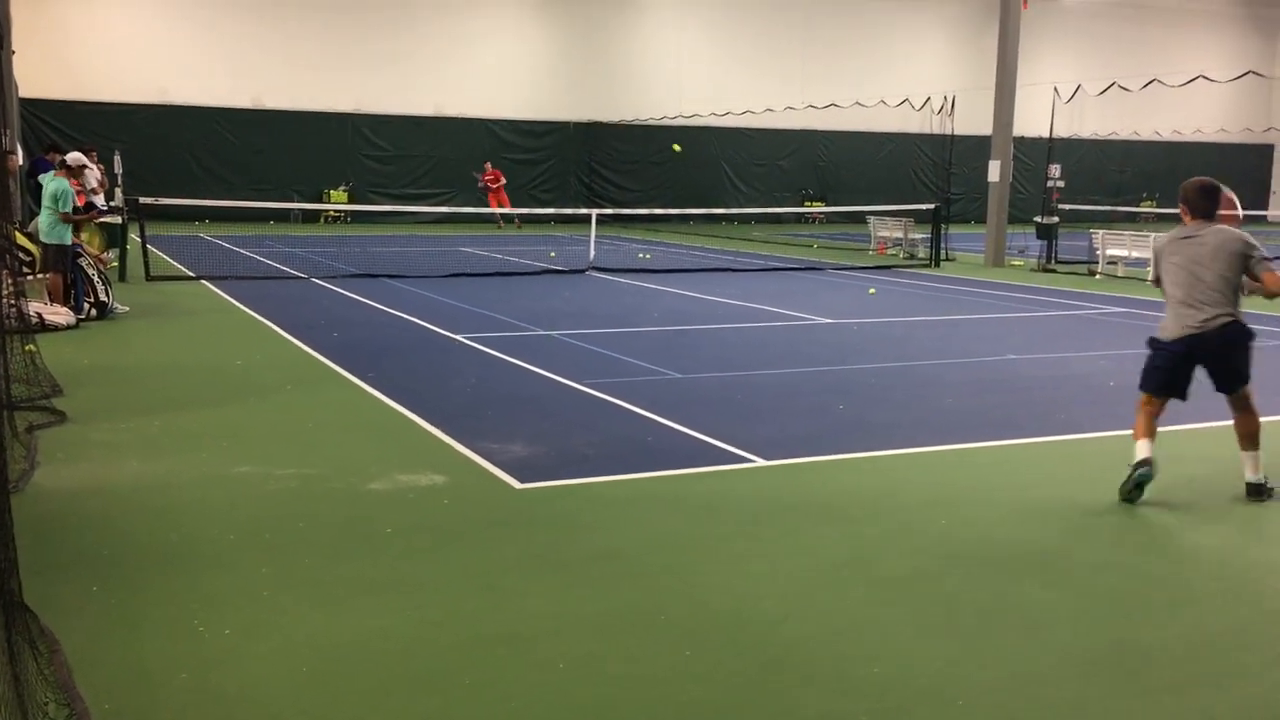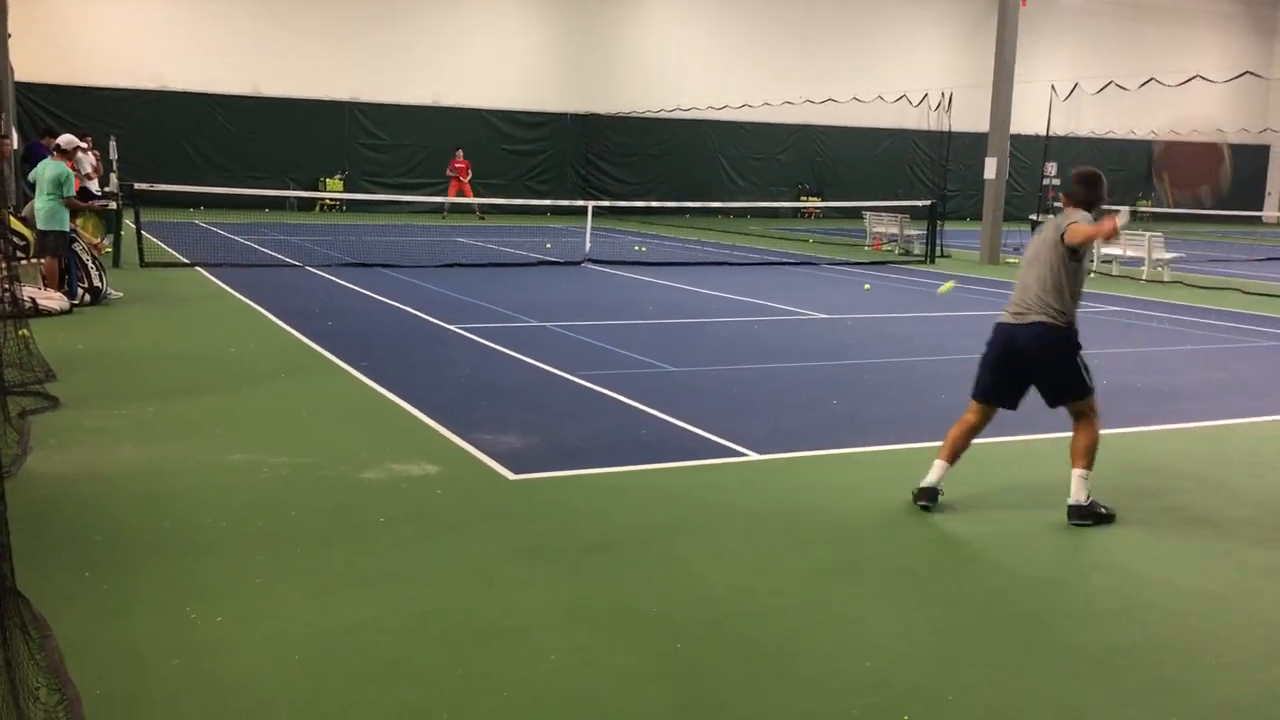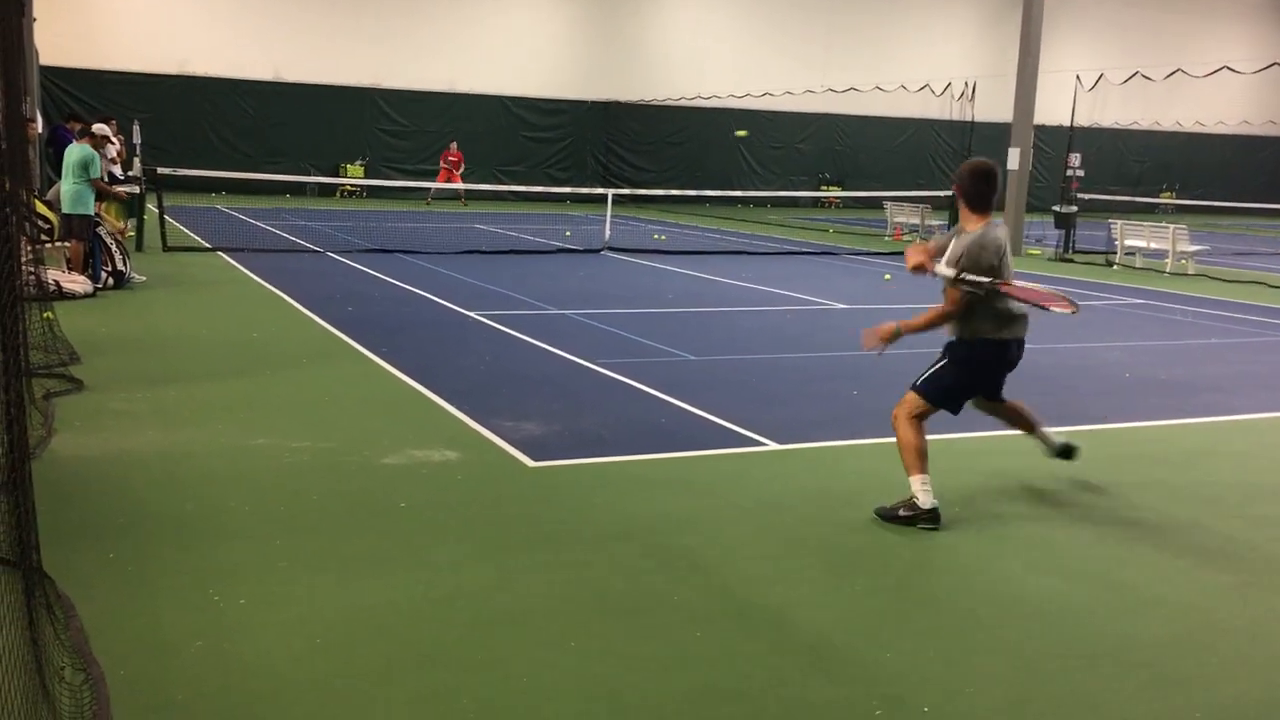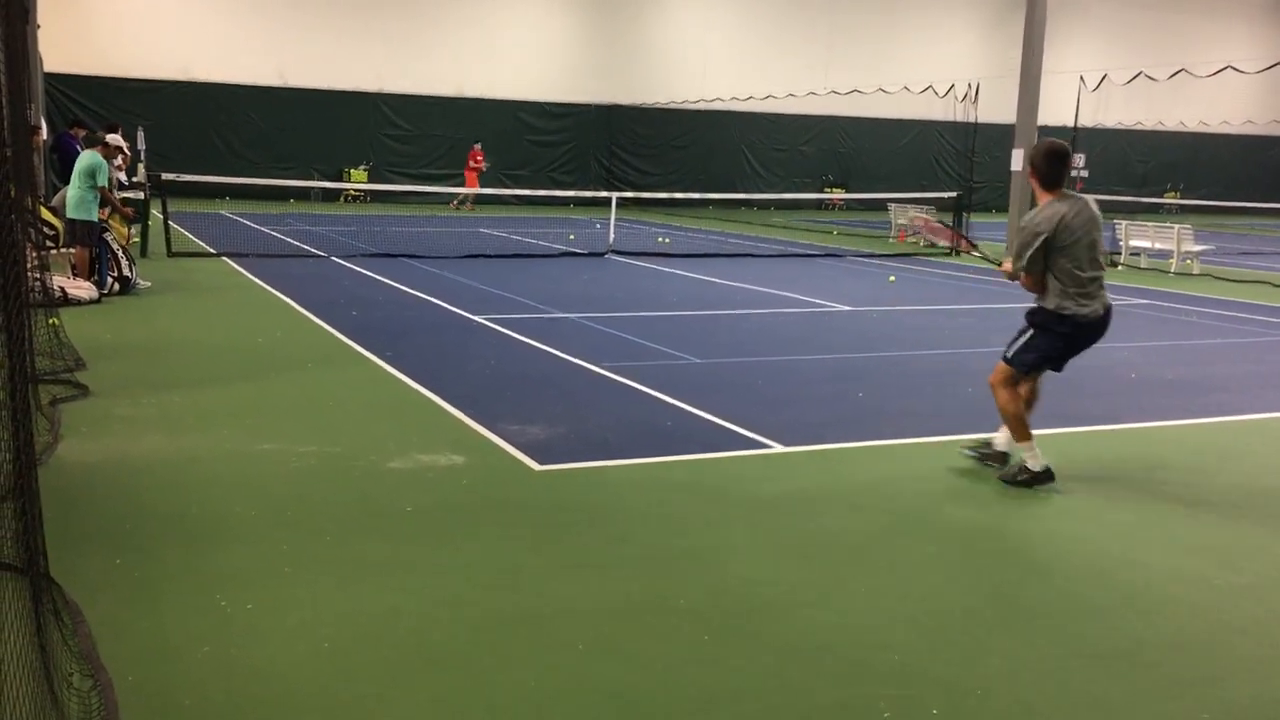
dt=0.5s
person 1, frame 1
left shoulder: (1164, 244)
right shoulder: (1239, 240)
right wrist: (1244, 285)
left hip: (1175, 337)
right hip: (1227, 332)
left knee: (1147, 408)
right knee: (1242, 402)
left ankle: (1143, 462)
person 1, frame 2
left shoulder: (1054, 224)
right shoulder: (1080, 220)
right elbow: (1074, 238)
right wrist: (1104, 229)
left hip: (1008, 333)
right hip: (1047, 336)
left knee: (975, 418)
right knee: (1085, 416)
left ankle: (929, 485)
right ankle: (1079, 501)
person 1, frame 3
left shoulder: (977, 246)
right shoulder: (988, 229)
left elbow: (951, 311)
right elbow: (928, 249)
left wrist: (898, 329)
right wrist: (919, 255)
left hip: (982, 345)
right hip: (1003, 339)
left knee: (906, 414)
right knee: (989, 401)
left ankle: (924, 504)
right ankle: (1053, 444)
person 1, frame 4
left shoulder: (1034, 224)
right shoulder: (1088, 206)
left elbow: (1033, 285)
left wrist: (1013, 271)
left hip: (1062, 319)
right hip: (1097, 314)
left knee: (1000, 379)
right knee: (1029, 371)
left ankle: (1035, 465)
right ankle: (999, 443)
